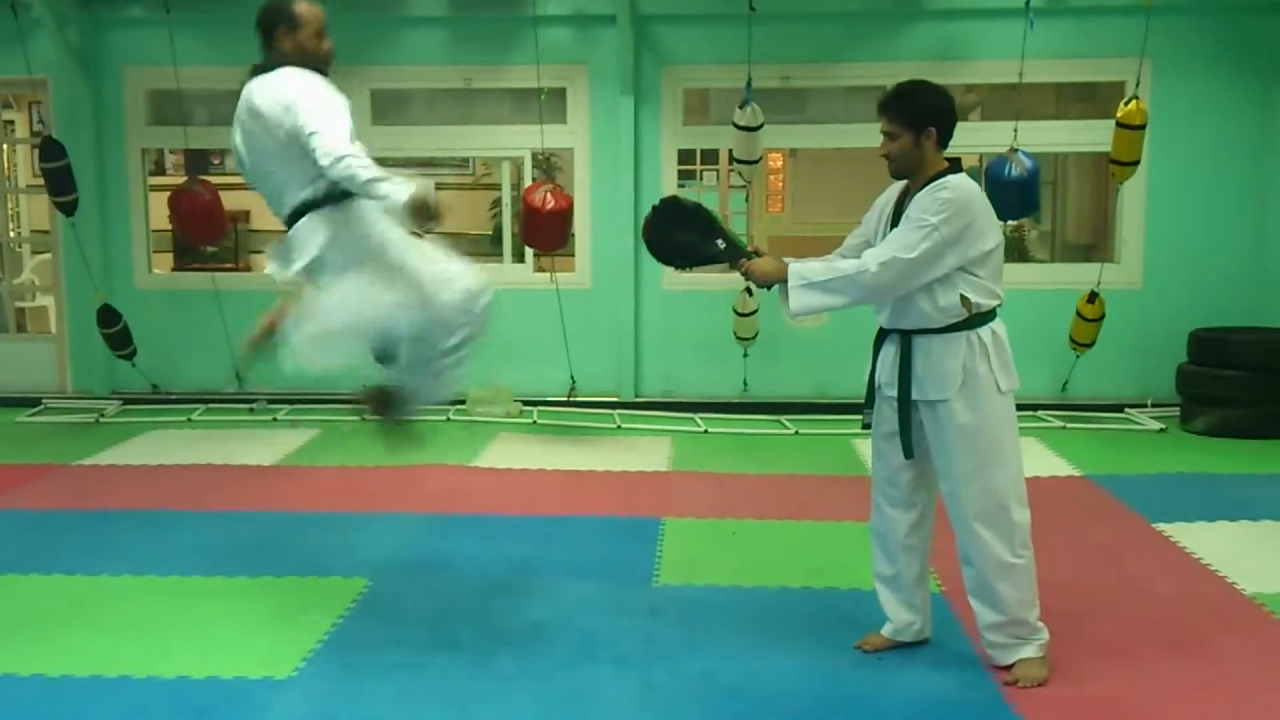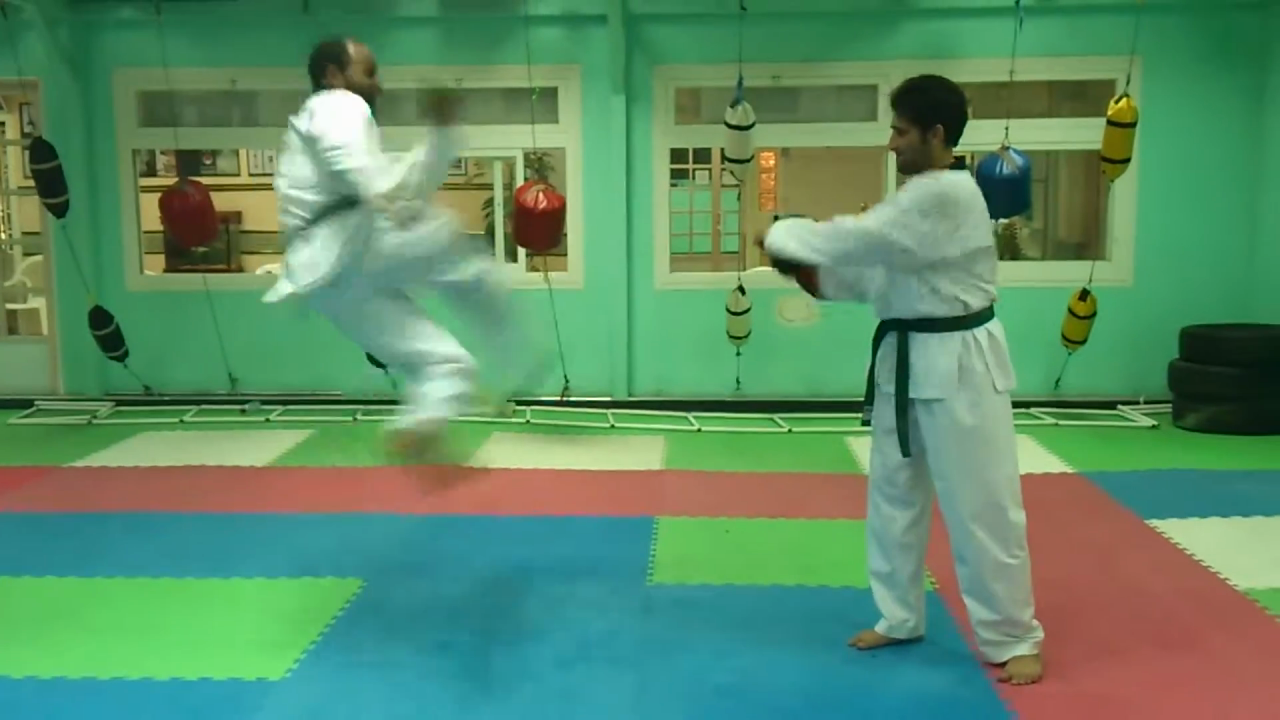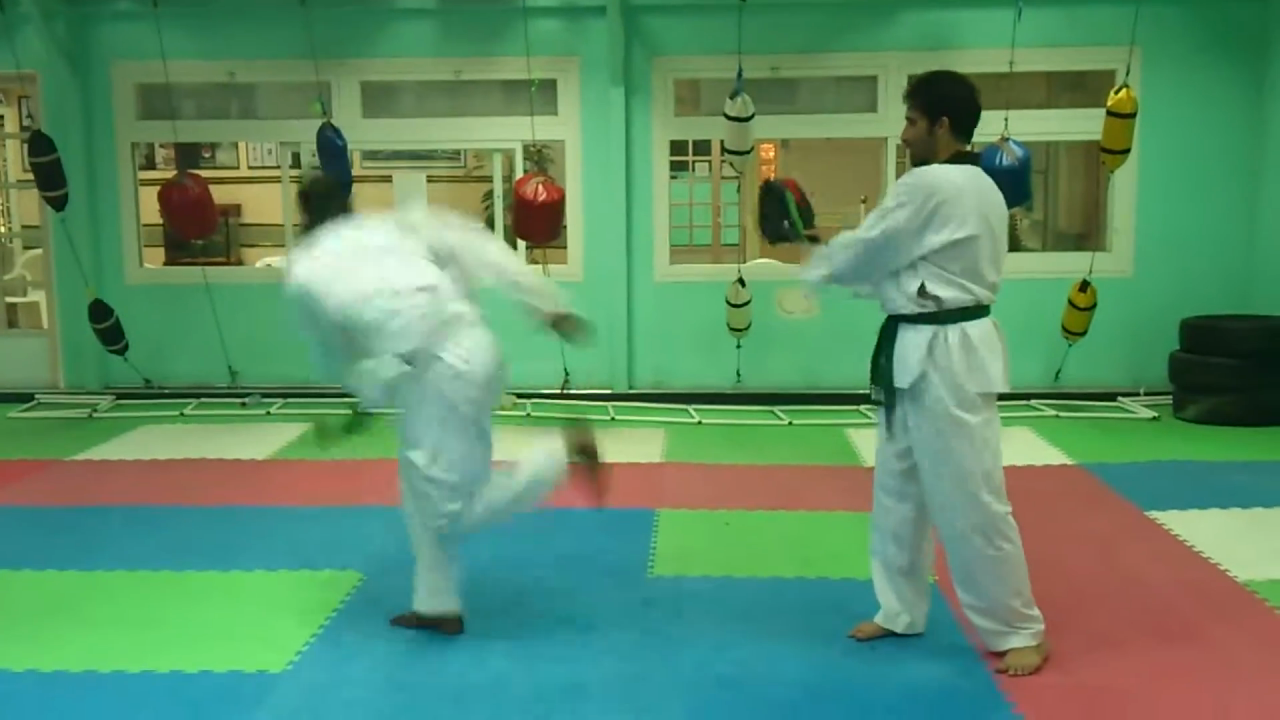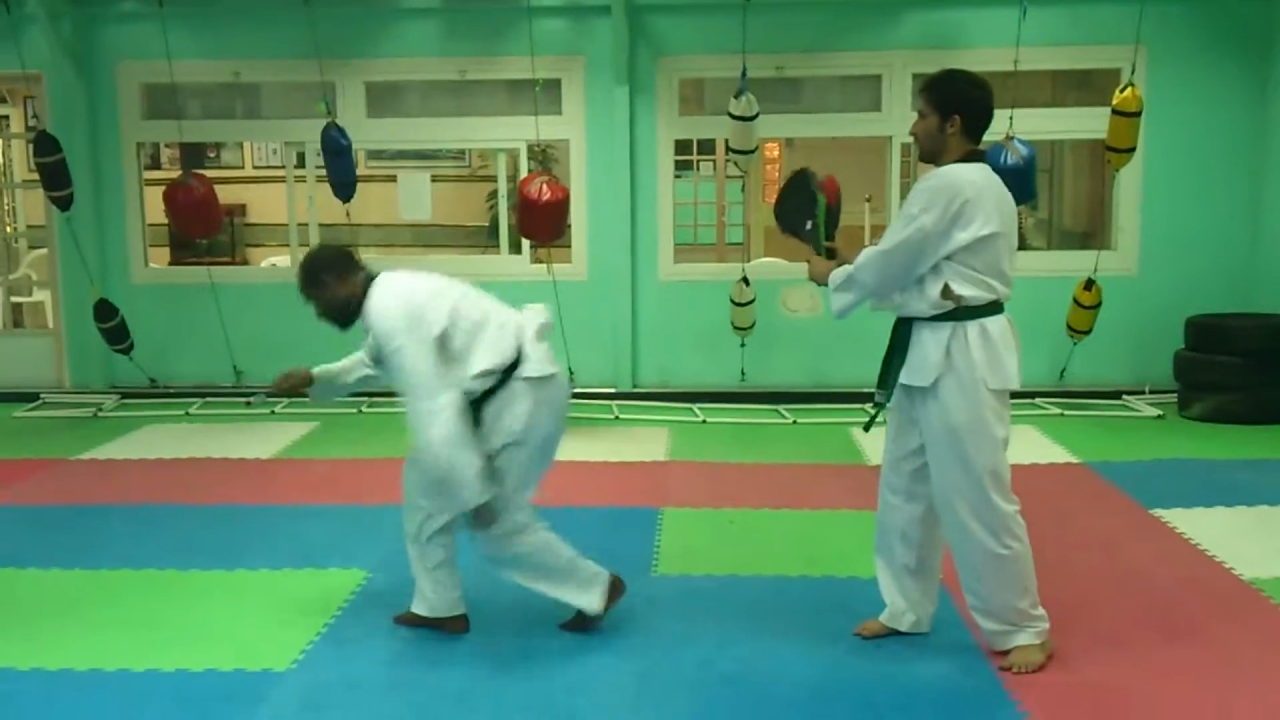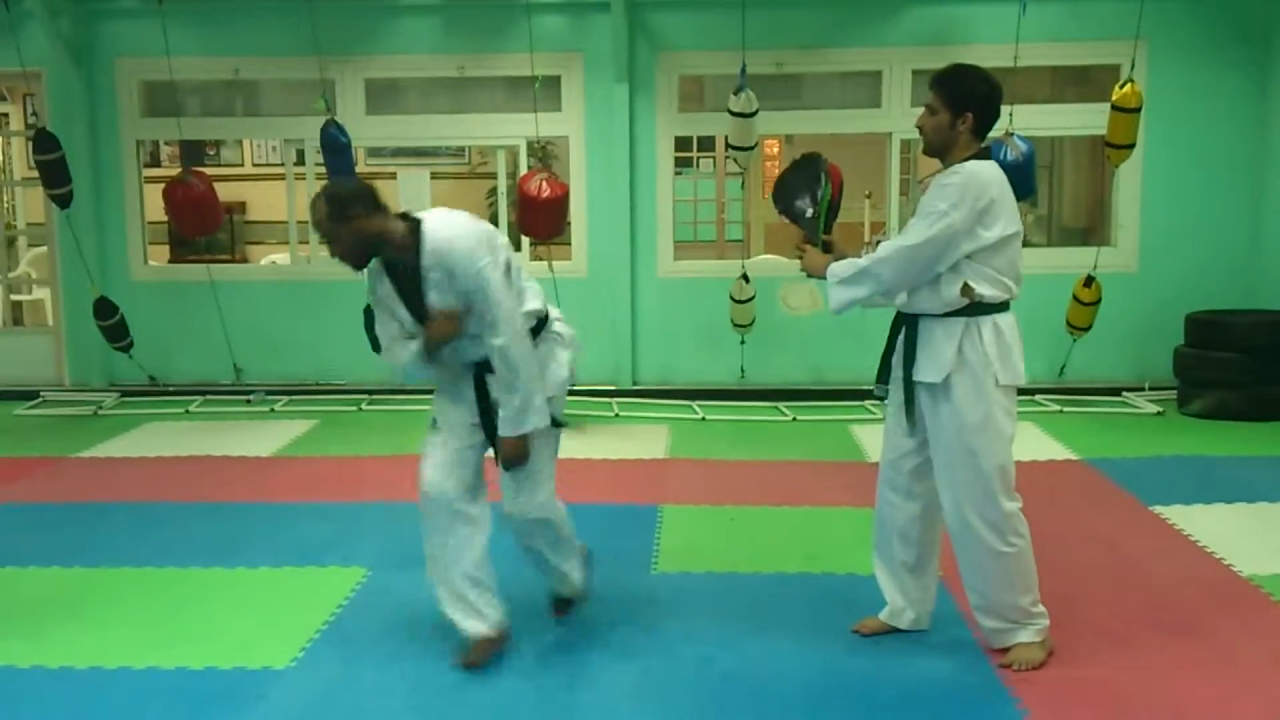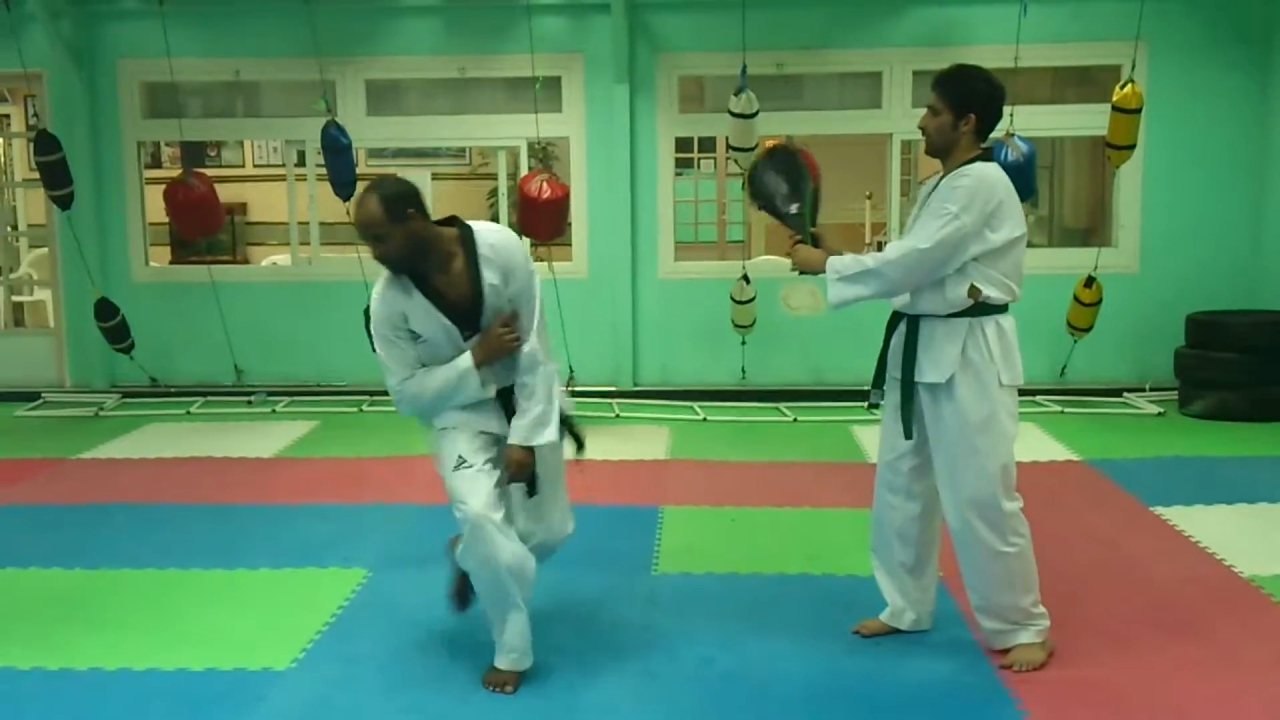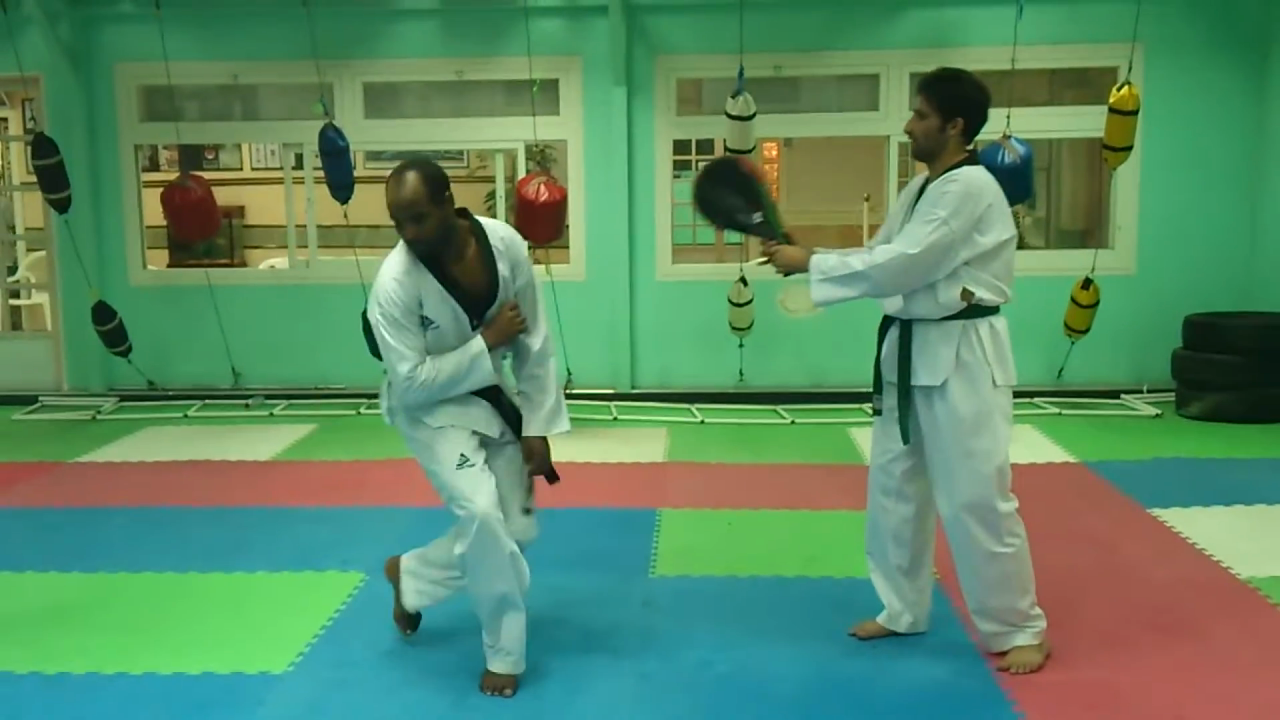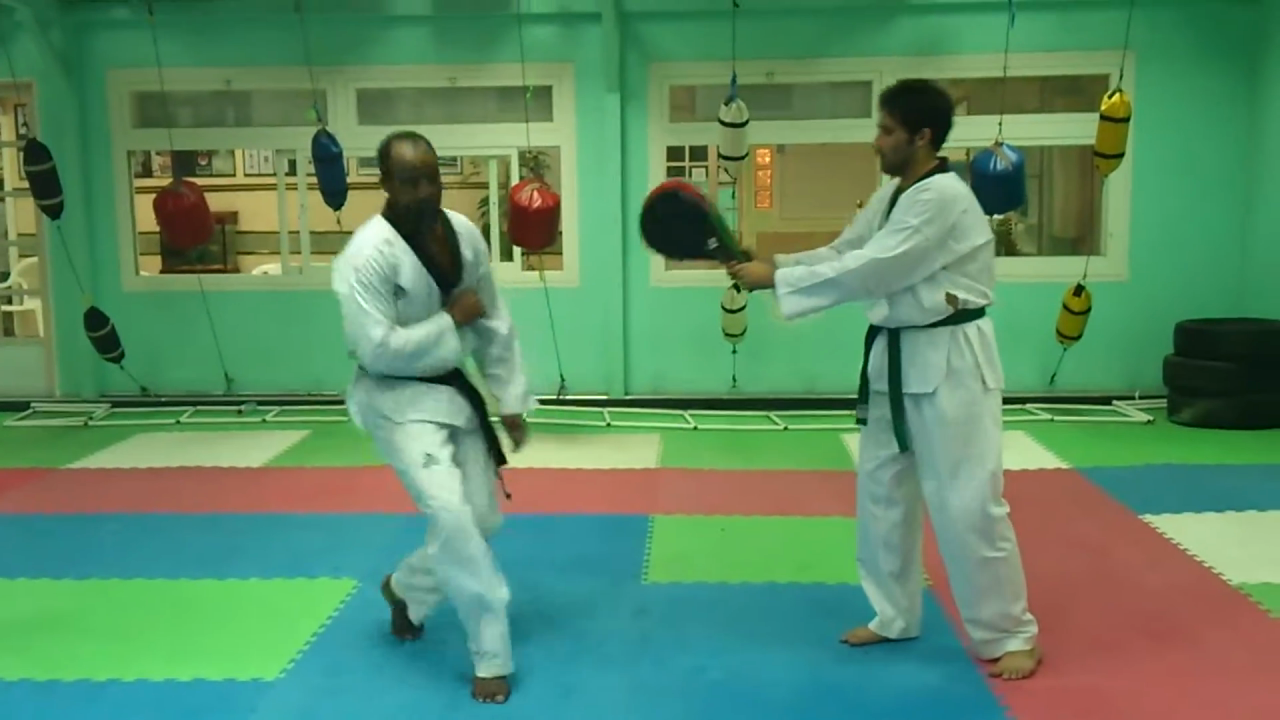
dt=0.2s
person 1, frame 1
left shoulder: (957, 199)
right shoulder: (896, 199)
left elbow: (883, 273)
right elbow: (851, 261)
left wrist: (786, 274)
right wrist: (777, 268)
left hip: (961, 366)
right hip: (903, 363)
left knee: (986, 506)
right knee: (896, 498)
left ankle: (1020, 640)
right ankle: (905, 620)
person 1, frame 2
left shoulder: (946, 194)
right shoulder: (916, 193)
left elbow: (856, 238)
right elbow: (880, 271)
left wrist: (782, 236)
right wrist: (824, 279)
left hip: (957, 365)
right hip: (905, 359)
left knee: (981, 506)
right knee: (893, 494)
left ankle: (1015, 638)
right ankle: (900, 617)
person 1, frame 3
left shoulder: (928, 186)
right shoulder: (978, 186)
left elbow: (860, 253)
left wrist: (820, 260)
right wrist: (869, 267)
left hip: (943, 354)
right hip: (922, 353)
left knee: (967, 498)
right knee: (898, 488)
left ankle: (1019, 630)
right ankle: (900, 611)
person 1, frame 4
left shoulder: (946, 184)
right shoulder: (984, 185)
left elbow: (889, 262)
left wrist: (833, 278)
right wrist: (853, 272)
left hip: (961, 357)
right hip: (933, 354)
left knee: (976, 498)
right knee: (905, 487)
left ankle: (1024, 628)
right ankle: (906, 610)
person 1, frame 5
left shoulder: (970, 182)
right shoulder: (962, 181)
left elbow: (905, 260)
left wrist: (831, 271)
right wrist: (850, 265)
left hip: (968, 354)
right hip: (928, 350)
left knee: (979, 496)
right knee: (903, 484)
left ankle: (1023, 627)
right ankle: (906, 607)
person 1, frame 6
left shoulder: (980, 185)
right shoulder: (946, 184)
left elbow: (911, 263)
right elbow: (913, 265)
left wrist: (827, 265)
right wrist: (836, 258)
left hip: (968, 356)
right hip: (919, 350)
left knee: (980, 497)
right knee: (901, 484)
left ankle: (1023, 627)
right ankle: (906, 608)
person 1, frame 7
left shoulder: (969, 189)
right shoulder: (922, 187)
left elbow: (900, 266)
right elbow: (882, 255)
left wrist: (809, 263)
right wrist: (808, 255)
left hip: (961, 357)
right hip: (909, 352)
left knee: (976, 497)
right knee: (894, 486)
left ankle: (1020, 629)
right ankle: (903, 610)
person 1, frame 8
left shoulder: (943, 198)
right shoulder: (892, 196)
left elbow: (868, 271)
right elbow: (842, 254)
left wrist: (775, 279)
right wrist: (773, 262)
left hip: (949, 363)
right hip: (896, 360)
left knee: (967, 503)
right knee: (882, 491)
left ankle: (1011, 635)
right ankle: (895, 616)
person 2, frame 1
left shoulder: (265, 94)
right shoulder: (290, 85)
right elbow: (330, 153)
right wrist: (402, 195)
left hip: (346, 223)
right hip: (345, 223)
left knee: (461, 298)
person 2, frame 2
left shoulder: (320, 118)
right shoulder: (334, 108)
right elbow: (345, 149)
right wrist: (385, 188)
left hip: (329, 280)
right hip: (356, 242)
left knee: (444, 360)
person 2, frame 3
left shoulder: (303, 270)
right shoulder: (394, 224)
left elbow: (334, 354)
right elbow: (479, 248)
right wrist: (547, 302)
left hip: (434, 370)
right hip: (466, 352)
left knee: (457, 502)
right knee: (425, 486)
right ankle: (437, 607)
person 2, frame 4
left shoulder: (389, 316)
right shoulder: (387, 298)
left elbow: (433, 415)
right elbow: (373, 364)
left wrist: (472, 496)
right wrist: (317, 378)
left hip: (522, 392)
right hip: (494, 389)
left knee: (497, 527)
right knee: (425, 488)
left ankle: (597, 590)
right ankle: (438, 607)
person 2, frame 5
left shoulder: (455, 238)
right shoulder: (379, 276)
left elbow: (506, 331)
right elbow: (399, 360)
left wrist: (517, 424)
right wrist: (427, 344)
left hip: (529, 356)
right hip: (465, 374)
left knee: (525, 499)
right knee: (444, 490)
left ankle: (571, 574)
right ankle: (483, 624)
person 2, frame 6
left shoulder: (500, 247)
right shoulder: (389, 300)
left elbow: (533, 348)
right elbow: (407, 393)
left wrist: (526, 437)
right wrist: (476, 360)
left hip: (524, 394)
right hip: (456, 408)
left knee: (546, 528)
right knee: (481, 519)
left ankle: (470, 554)
right ankle: (513, 651)
person 2, frame 7
left shoulder: (505, 244)
right shoulder: (394, 284)
left elbow: (533, 340)
right elbow: (411, 382)
left wrist: (538, 425)
right wrist: (487, 342)
left hip: (490, 399)
right hip: (431, 410)
left knee: (513, 529)
right knee: (481, 517)
left ankle: (410, 575)
right ankle: (506, 654)
person 2, frame 8
left shoulder: (464, 234)
right shoulder: (366, 255)
left elbow: (494, 324)
right elbow: (377, 349)
left wrist: (511, 401)
right wrist: (452, 321)
left hip: (452, 389)
right hip: (396, 399)
left knee: (479, 519)
right knee: (452, 516)
left ankle: (405, 588)
right ankle: (491, 658)
